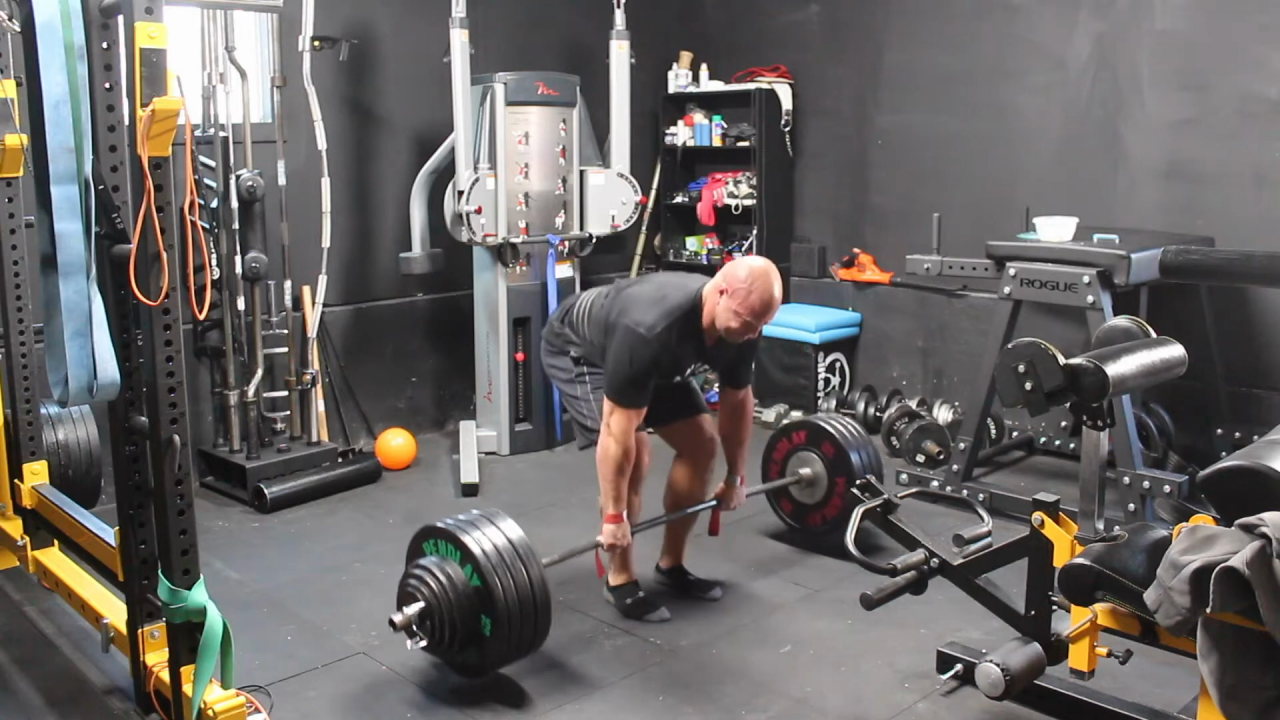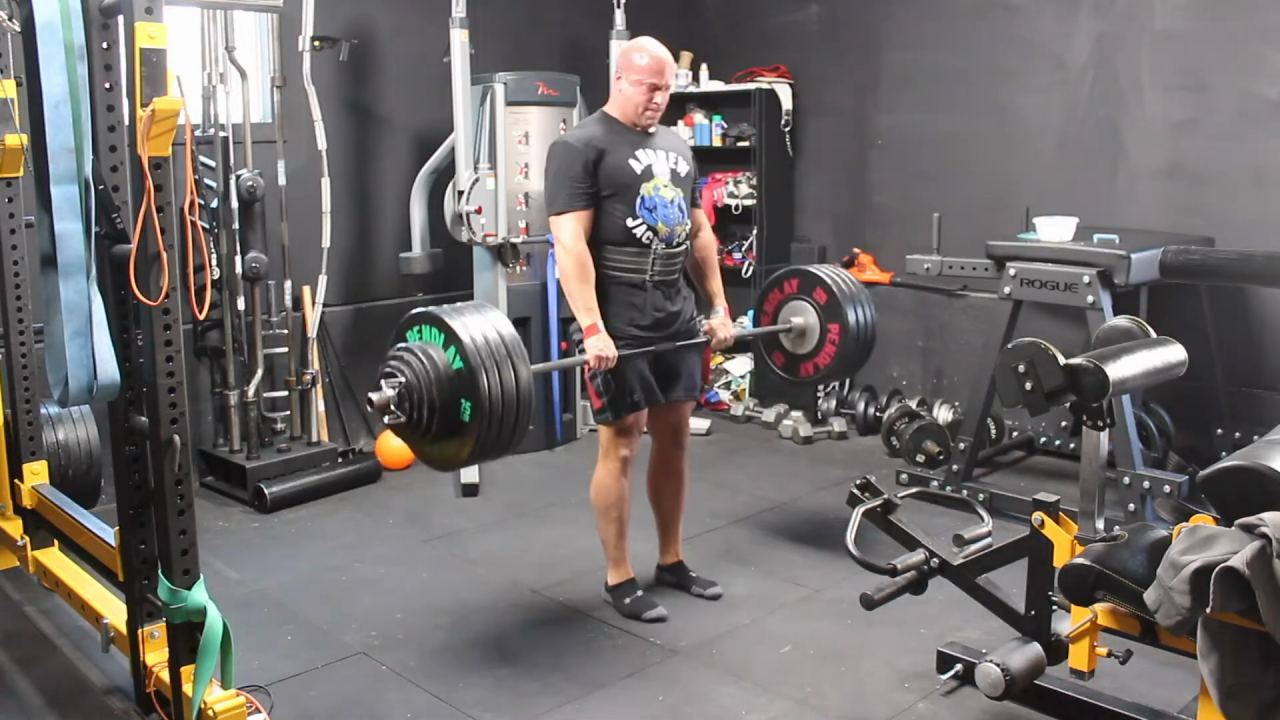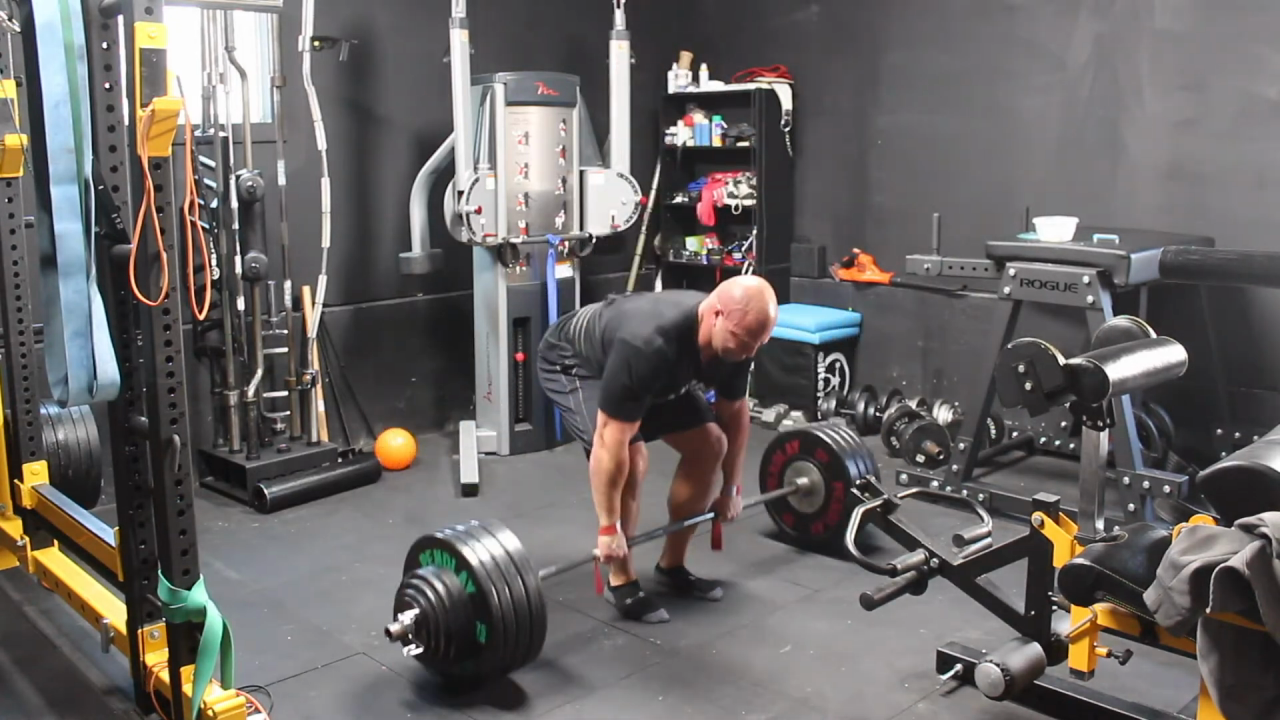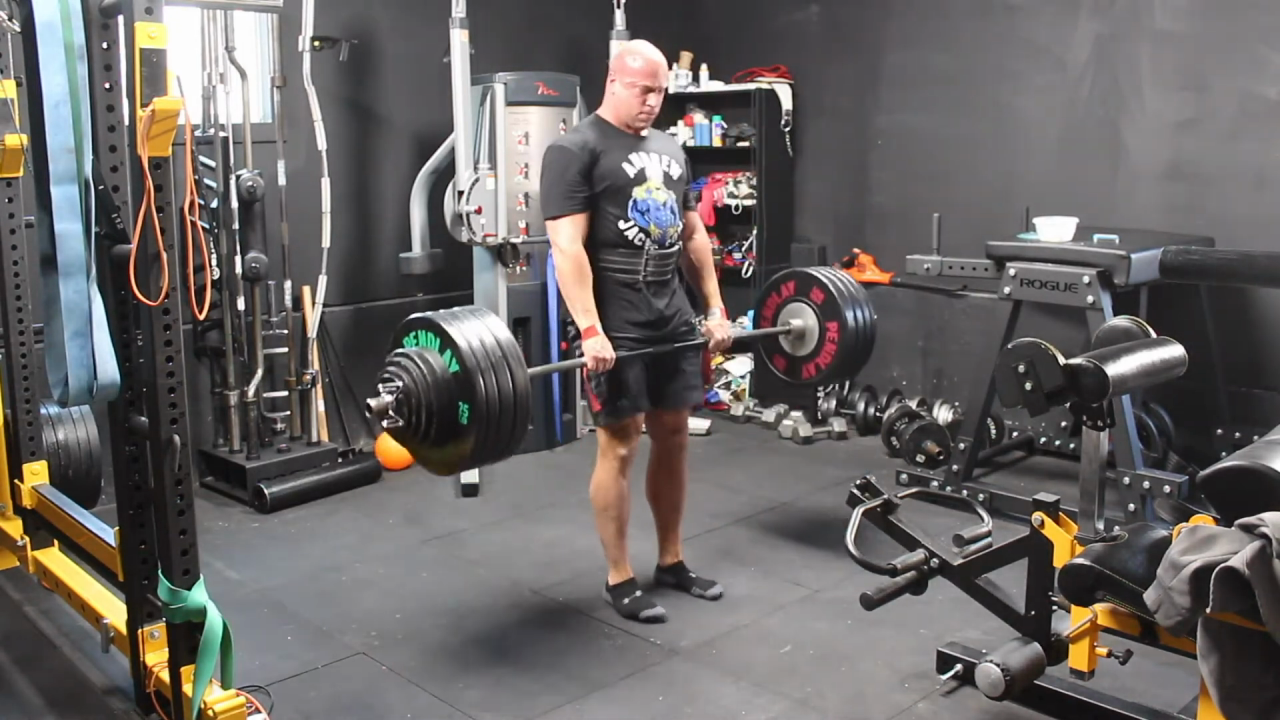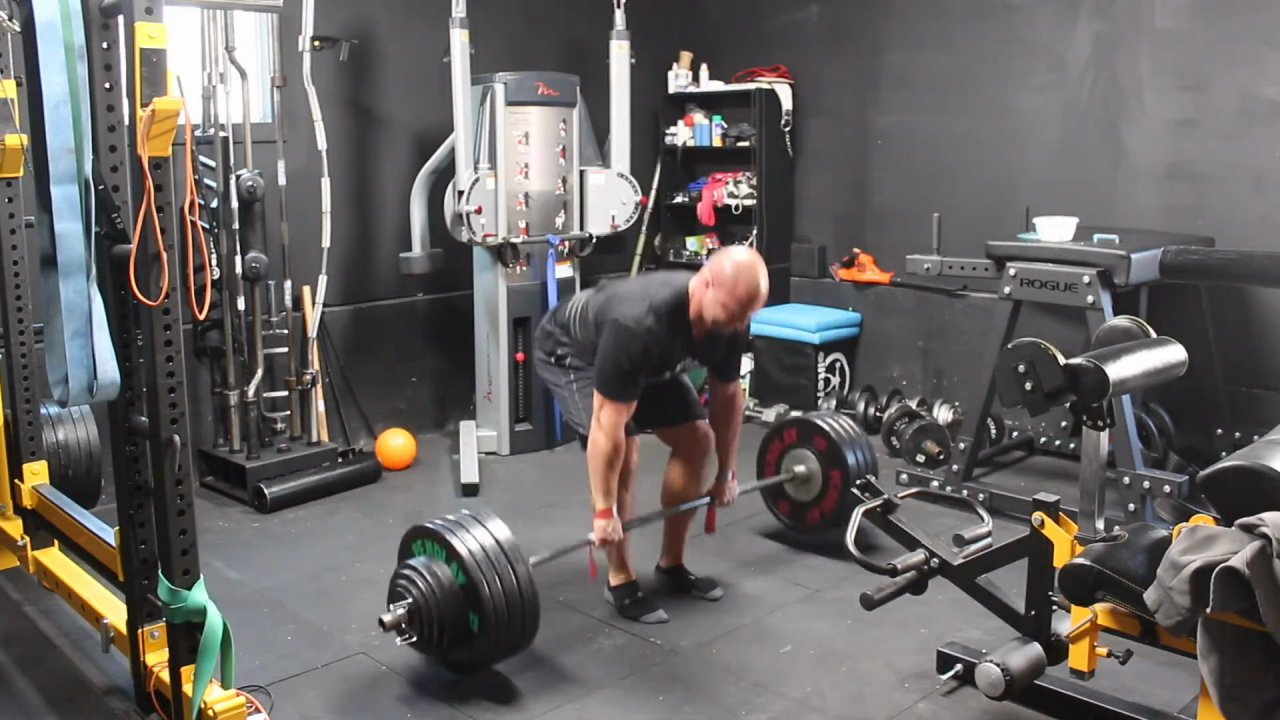
dt=1s
person 1, frame 1
left shoulder: (740, 328)
right shoulder: (650, 330)
left elbow: (737, 400)
right elbow: (618, 430)
left wrist: (735, 478)
right wrist: (614, 517)
right hip: (579, 351)
left knee: (703, 443)
right knee: (634, 457)
left ankle: (671, 565)
right ankle: (620, 580)
person 1, frame 2
left shoulder: (675, 145)
right shoulder: (580, 145)
left elbow: (700, 232)
right elbow: (569, 243)
left wrist: (719, 307)
right wrist: (592, 328)
left hip: (678, 317)
right hip: (619, 324)
left knee: (673, 439)
right knee: (621, 444)
left ankle: (672, 562)
right ankle: (619, 579)
person 1, frame 3
left shoulder: (735, 340)
right shoulder: (646, 344)
left elbow: (733, 414)
right elbow: (612, 443)
left wrist: (732, 488)
right wrist: (609, 528)
right hip: (574, 363)
left knee: (709, 446)
right knee: (630, 461)
left ankle: (671, 566)
right ankle: (621, 582)
person 1, frame 4
left shoulder: (668, 148)
right shoulder: (575, 150)
left elbow: (693, 233)
right elbow: (567, 246)
left wrist: (715, 309)
right wrist: (590, 330)
left hip: (674, 317)
right hip: (615, 325)
left knee: (673, 440)
right knee: (619, 446)
left ankle: (672, 563)
right ankle: (619, 579)
person 1, frame 5
left shoulder: (729, 322)
right shoulder: (638, 325)
left elbow: (728, 396)
right elbow: (609, 425)
left wrist: (727, 472)
right wrist: (604, 512)
right hip: (573, 352)
left knee: (695, 440)
right knee: (622, 457)
left ankle: (672, 566)
right ankle: (621, 582)
